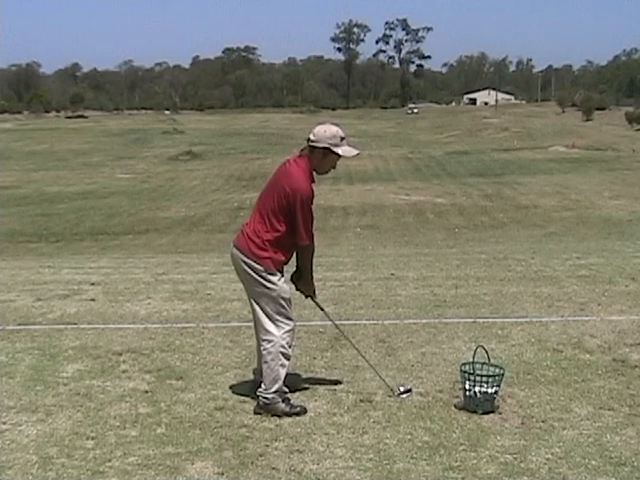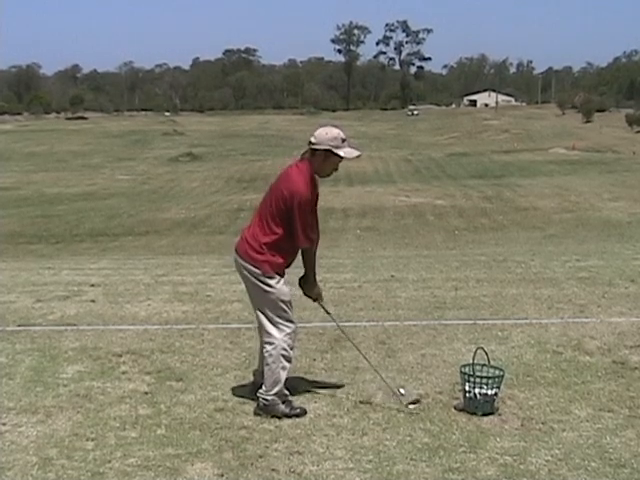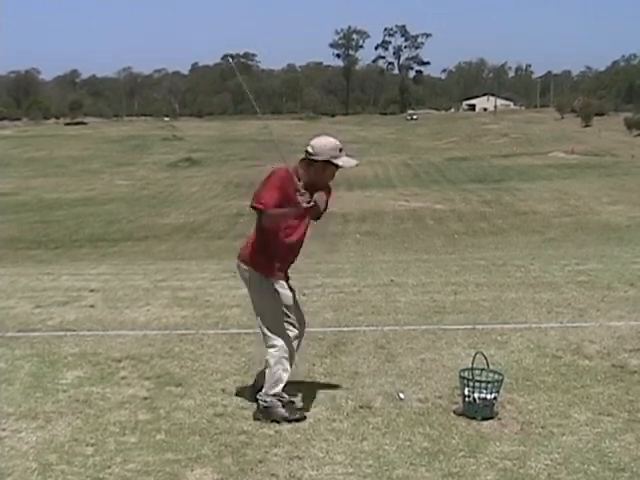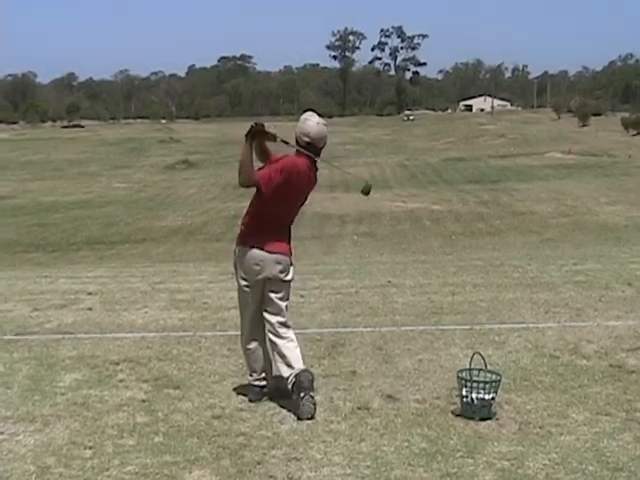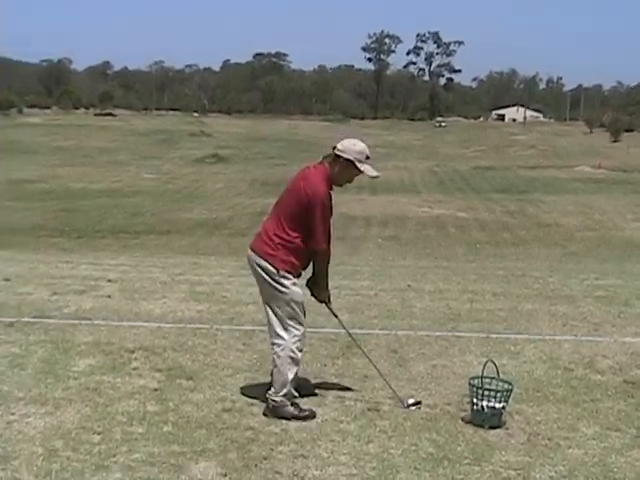
dt=1s
person 1, frame 1
left shoulder: (293, 165)
right shoulder: (301, 186)
right elbow: (305, 240)
left wrist: (300, 271)
right wrist: (307, 278)
left hip: (246, 249)
right hip: (260, 260)
left knee: (269, 324)
right knee: (280, 328)
left ankle: (265, 379)
right ankle: (270, 397)
person 1, frame 2
left shoulder: (301, 173)
right shoulder: (300, 188)
left elbow: (308, 235)
right elbow: (306, 241)
left wrist: (308, 276)
right wrist: (311, 280)
left hip: (251, 254)
right hip: (260, 263)
left knee: (272, 325)
right knee: (282, 329)
left ankle: (265, 379)
right ankle: (270, 399)
person 1, frame 3
left shoulder: (320, 189)
right shoulder: (279, 178)
left elbow: (319, 205)
right elbow: (264, 218)
left wrist: (312, 205)
right wrist: (295, 210)
left hip: (274, 268)
right hip: (261, 268)
left knee: (294, 327)
right knee: (284, 332)
left ankle: (265, 383)
right ankle: (270, 402)
person 1, frame 4
left shoulder: (292, 165)
right shoulder: (308, 171)
left elbow: (246, 180)
right elbow: (268, 163)
left wrist: (250, 140)
right wrist: (259, 140)
left hip: (251, 252)
right hip: (279, 255)
left knee: (251, 324)
right knee: (278, 323)
left ankle: (259, 382)
right ankle: (297, 377)
person 1, frame 5
left shoulder: (312, 173)
right shoulder: (319, 191)
right elbow: (321, 246)
left wrist: (316, 278)
right wrist: (322, 285)
left hip: (263, 253)
right hip: (275, 263)
left knee: (286, 327)
right knee: (291, 332)
left ankle: (283, 380)
right ankle: (279, 400)
